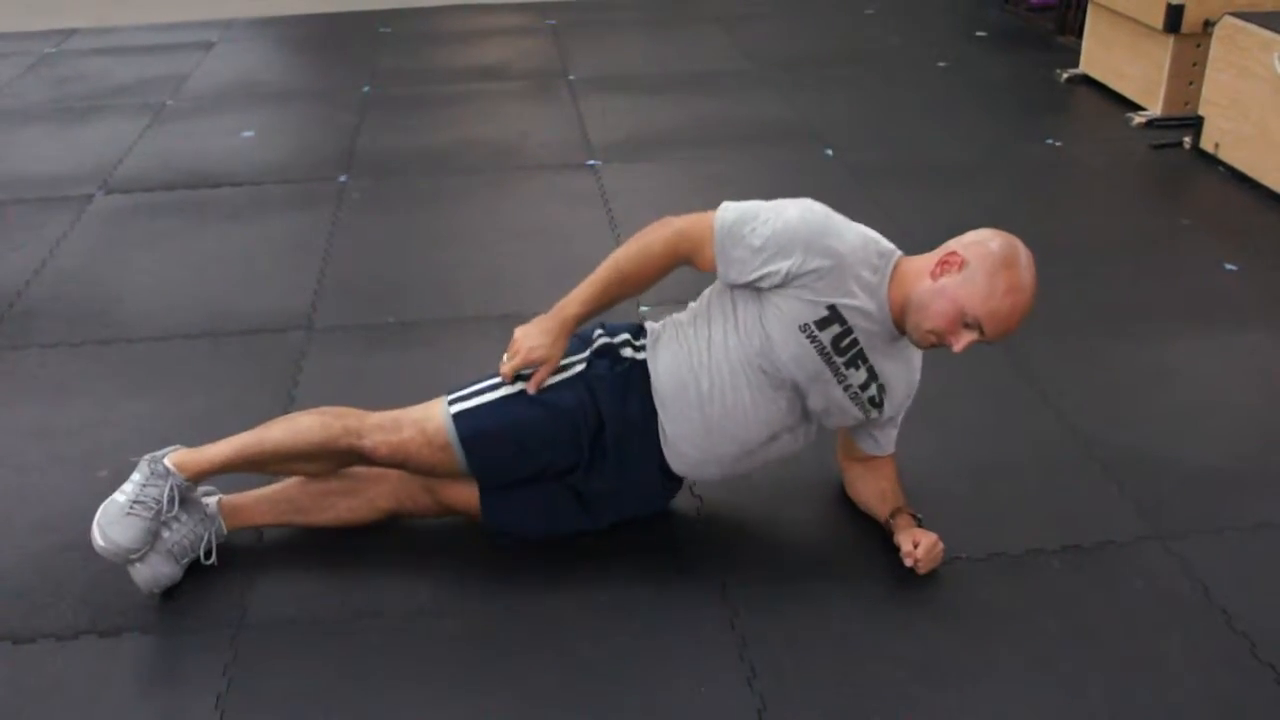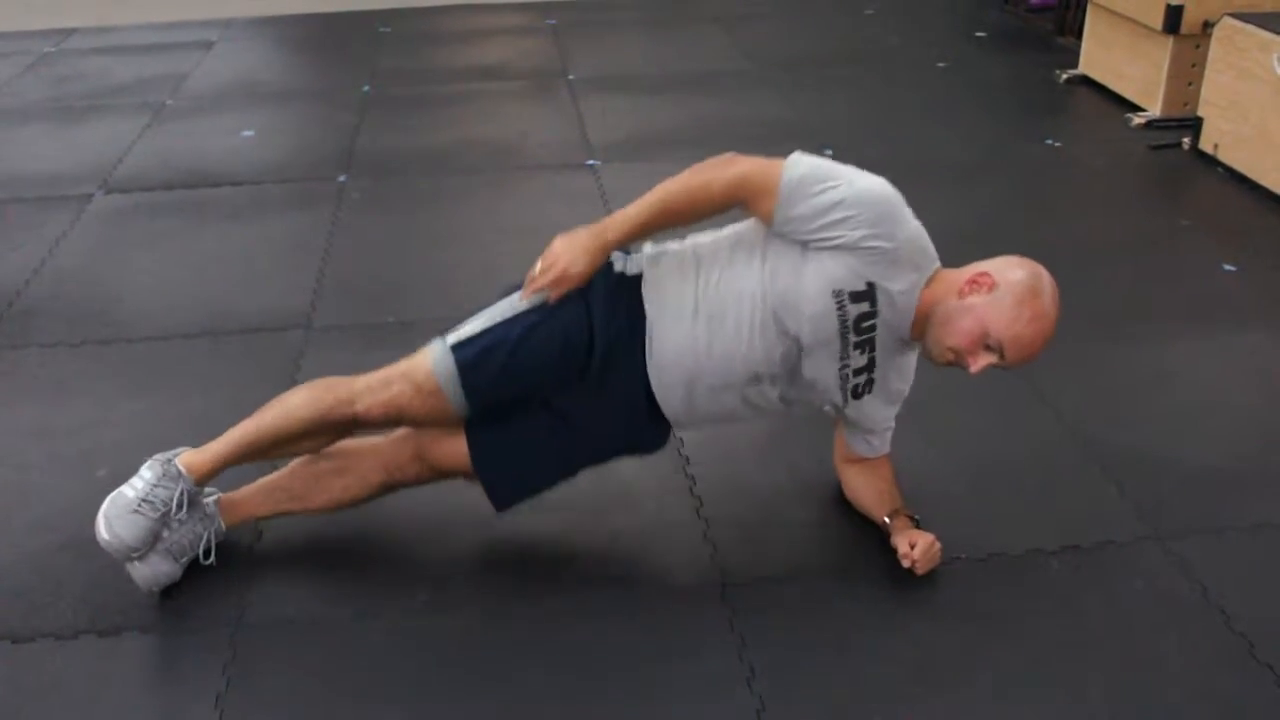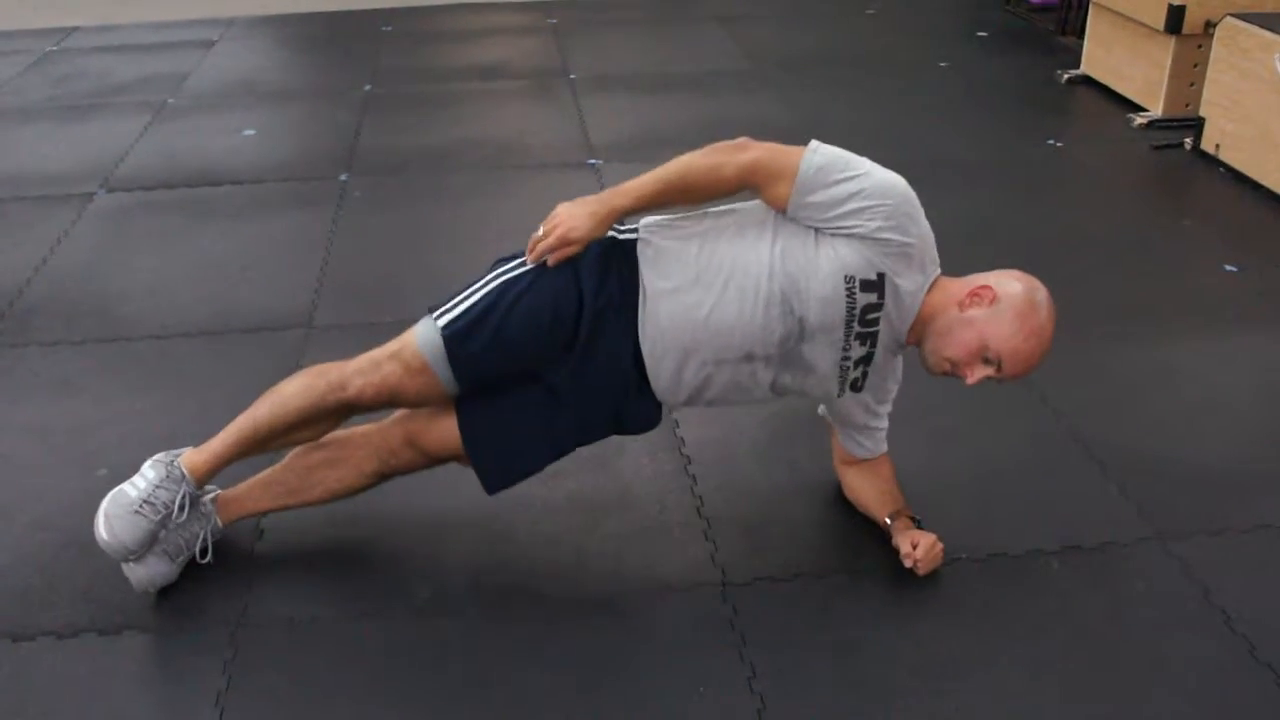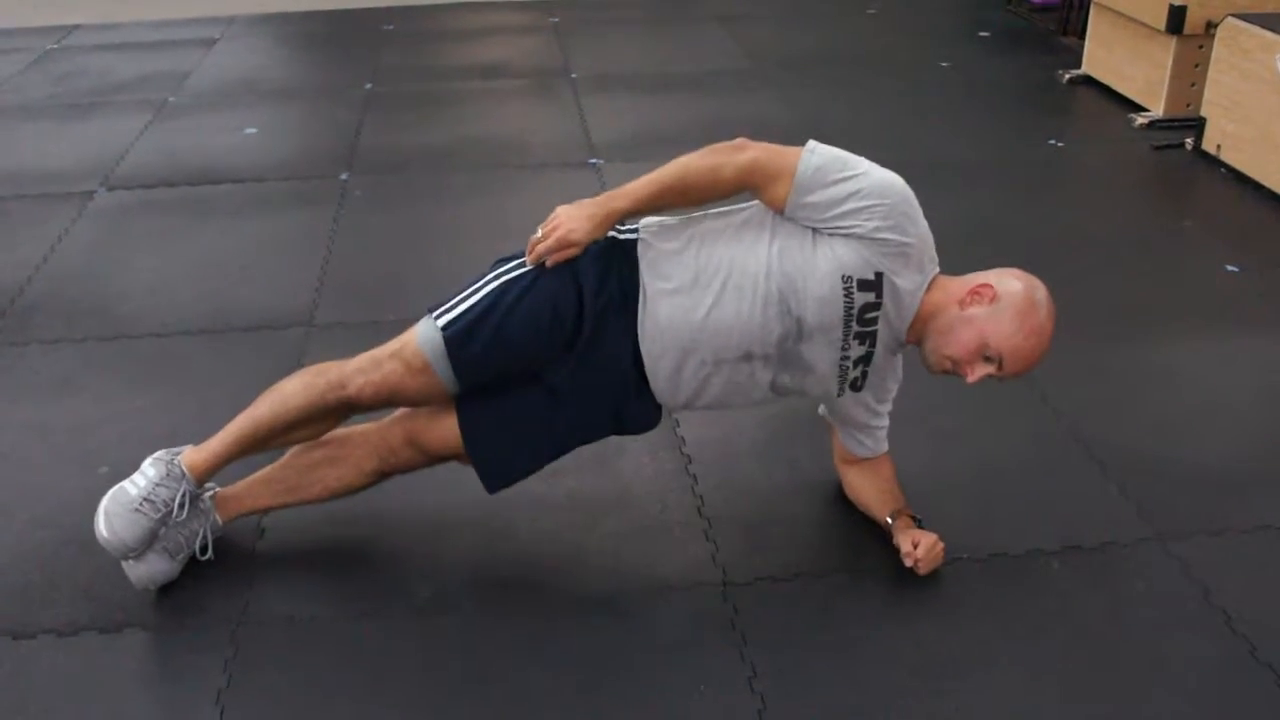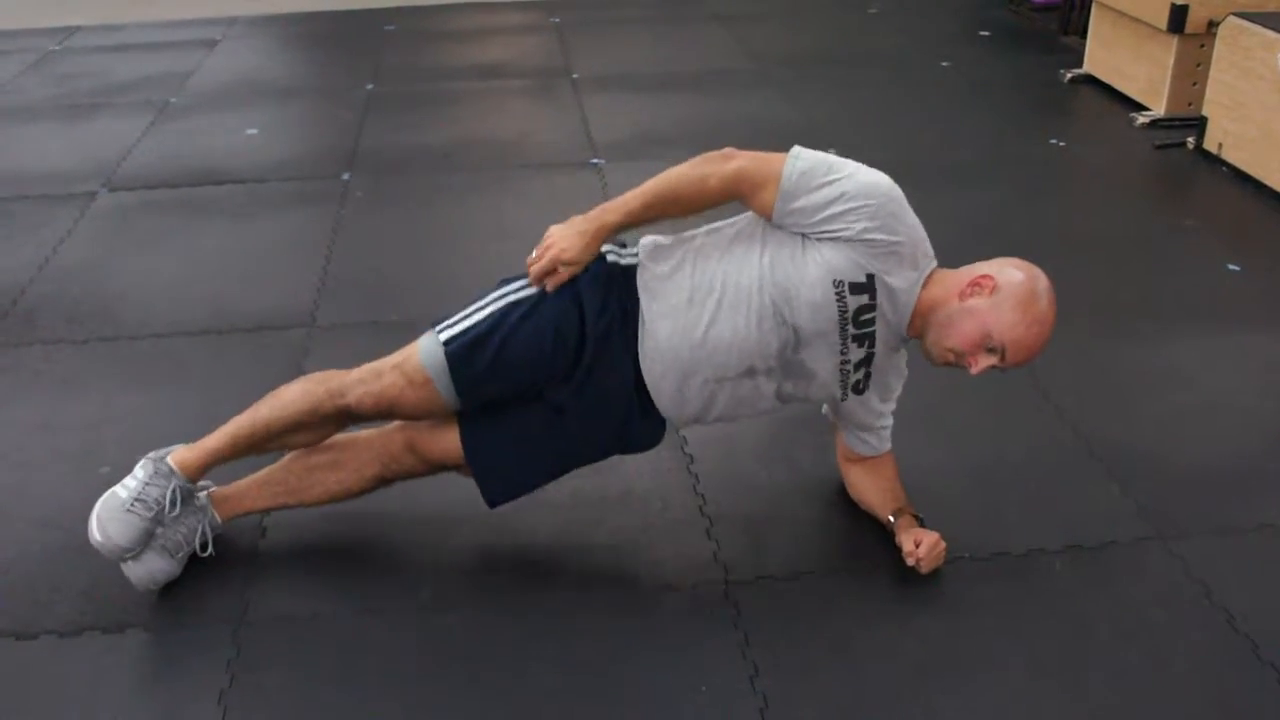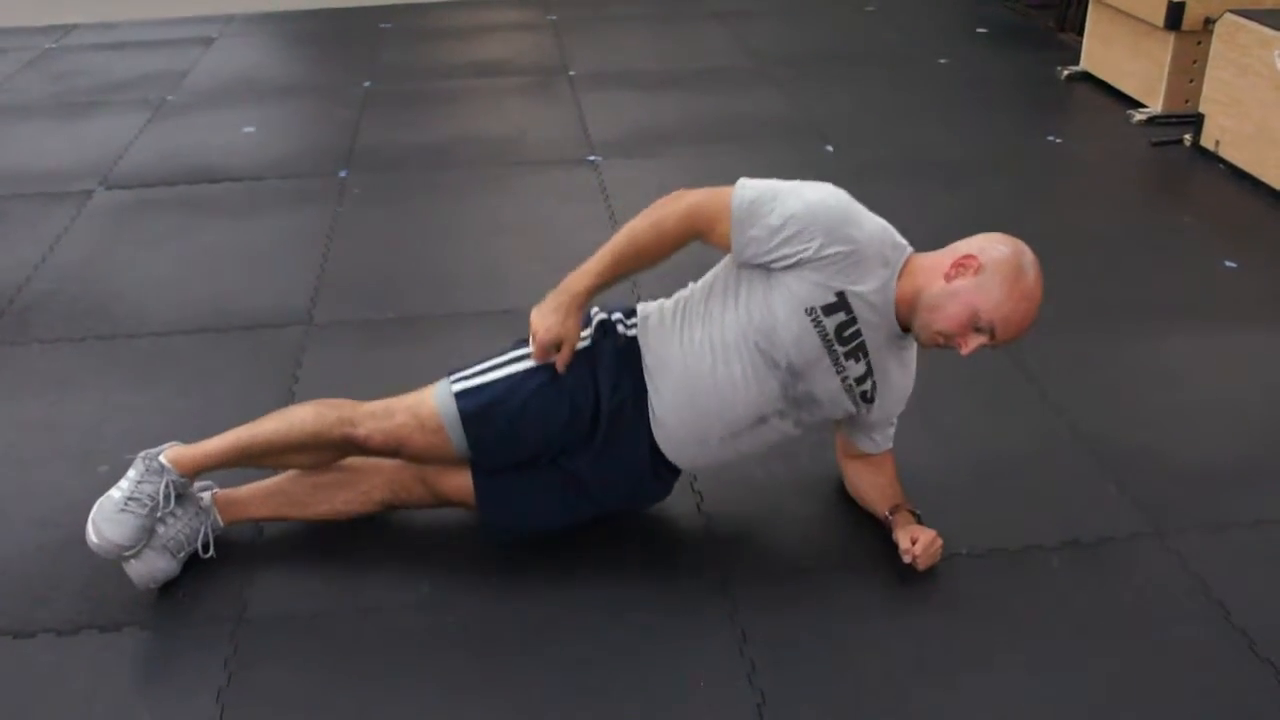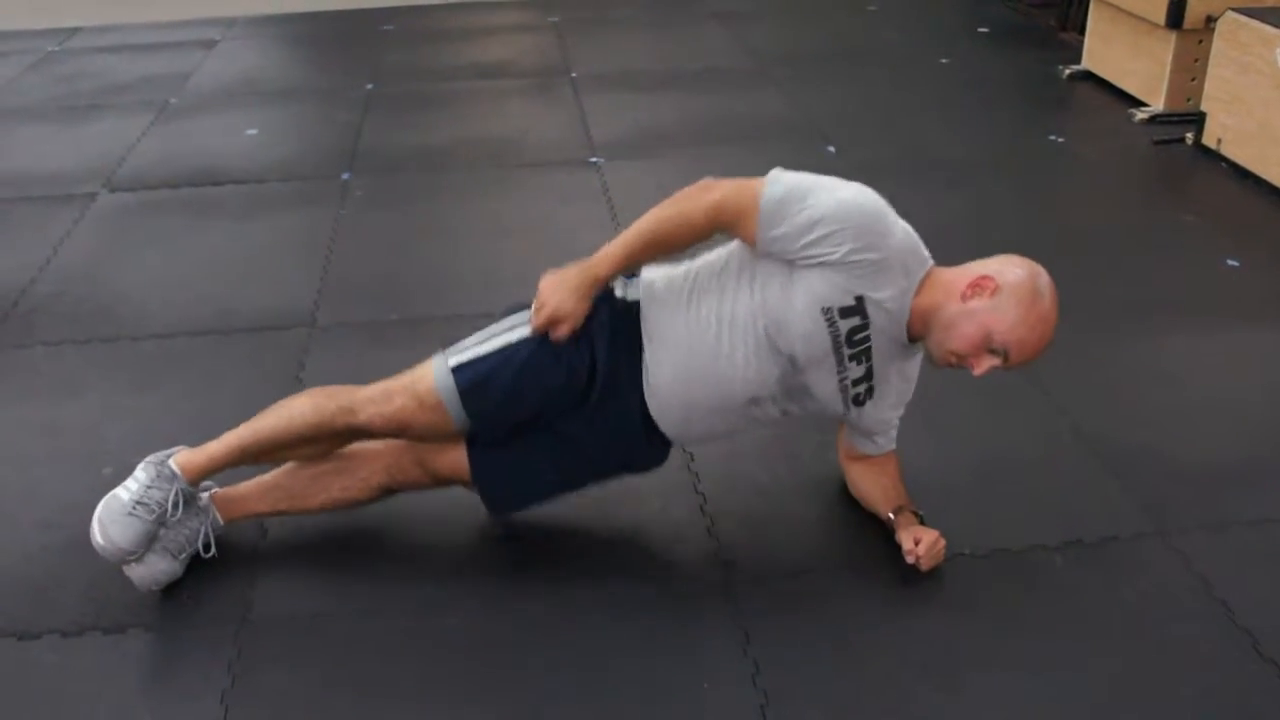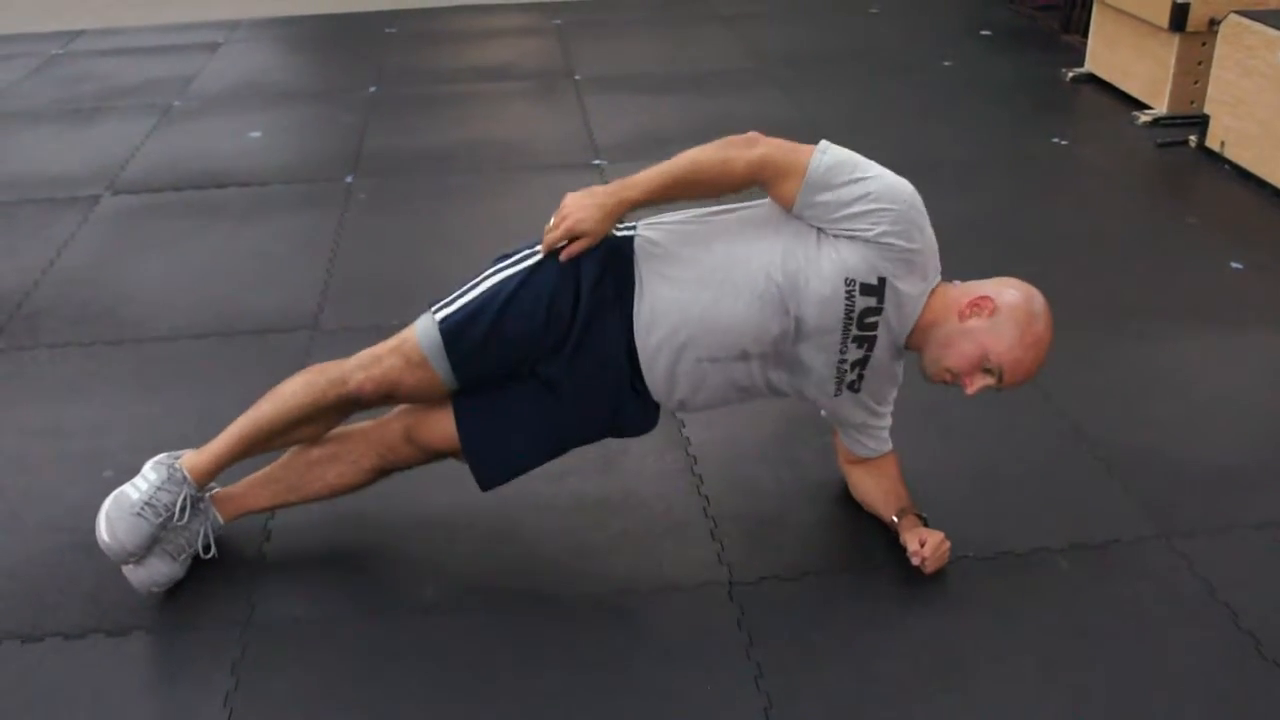
dt=0.3s
person 1, frame 1
left shoulder: (898, 375)
right shoulder: (825, 246)
left elbow: (865, 462)
right elbow: (677, 236)
left wrist: (906, 525)
right wrist: (556, 318)
left hip: (641, 476)
right hip: (621, 391)
left knee: (420, 493)
right knee: (391, 440)
left ankle: (210, 519)
right ankle: (181, 469)
person 1, frame 2
left shoulder: (890, 369)
right shoulder: (879, 222)
left elbow: (860, 457)
right elbow: (734, 176)
left wrist: (901, 524)
right wrist: (602, 233)
left hip: (630, 407)
right hip: (607, 314)
left knee: (426, 457)
right knee: (386, 401)
left ankle: (215, 519)
right ankle: (189, 473)
person 1, frame 3
left shoulder: (878, 367)
right shoulder: (892, 218)
left elbow: (859, 460)
right elbow: (748, 159)
left wrist: (903, 525)
right wrist: (605, 205)
left hip: (620, 385)
right hip: (603, 286)
left knee: (412, 443)
right knee: (376, 384)
left ankle: (211, 516)
right ankle: (189, 472)
person 1, frame 4
left shoulder: (877, 368)
right shoulder: (890, 215)
left elbow: (859, 457)
right elbow: (745, 160)
left wrist: (903, 525)
right wrist: (602, 206)
left hip: (620, 388)
right hip: (602, 289)
left knee: (414, 440)
right knee: (376, 381)
left ankle: (208, 514)
right ankle: (188, 471)
person 1, frame 5
left shoulder: (881, 368)
right shoulder: (879, 217)
left elbow: (863, 455)
right elbow: (732, 169)
left wrist: (904, 522)
right wrist: (593, 223)
left hip: (626, 405)
right hip: (602, 310)
left knee: (413, 450)
right knee: (378, 394)
left ankle: (208, 515)
right ankle: (183, 470)
person 1, frame 6
left shoulder: (893, 375)
right shoulder: (836, 229)
left elbow: (861, 456)
right elbow: (686, 209)
left wrist: (903, 521)
right wrist: (569, 295)
left hip: (636, 465)
right hip: (614, 376)
left knee: (414, 484)
right knee: (387, 430)
left ankle: (206, 513)
right ankle: (177, 467)
person 1, frame 7
left shoulder: (893, 373)
right shoulder: (865, 231)
left elbow: (864, 454)
right elbow: (714, 199)
left wrist: (905, 521)
right wrist: (586, 271)
left hip: (634, 432)
right hip: (612, 343)
left knee: (418, 462)
right knee: (392, 410)
left ankle: (211, 515)
right ankle: (185, 471)
person 1, frame 8
left shoulder: (873, 373)
right shoulder: (895, 220)
left elbow: (863, 457)
right elbow: (760, 153)
left wrist: (908, 522)
right wrist: (616, 195)
left hip: (619, 389)
right hip: (601, 286)
left knee: (416, 439)
right knee: (379, 377)
left ankle: (209, 515)
right ankle: (188, 474)
